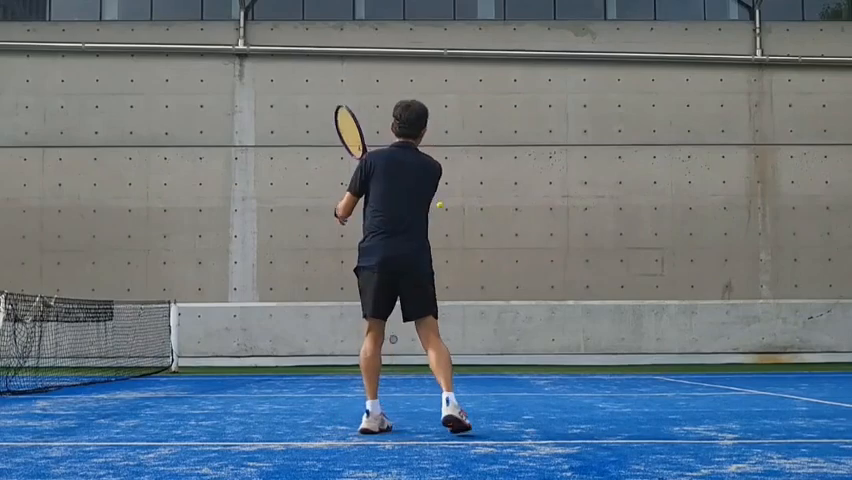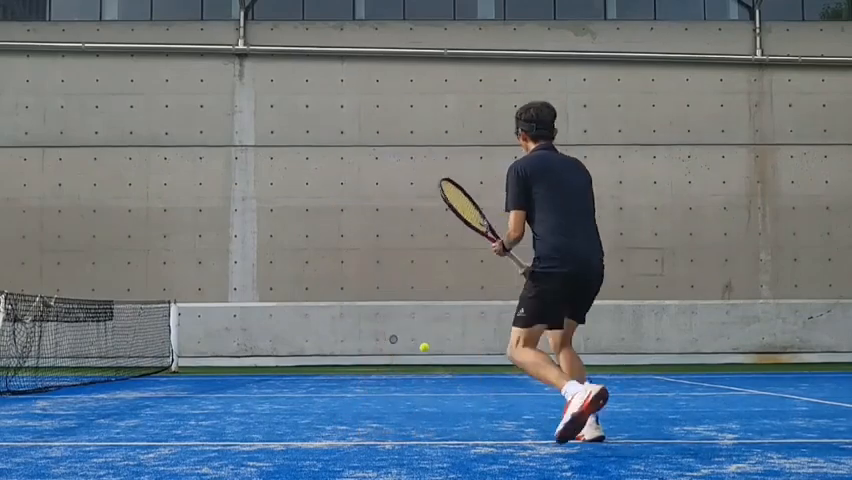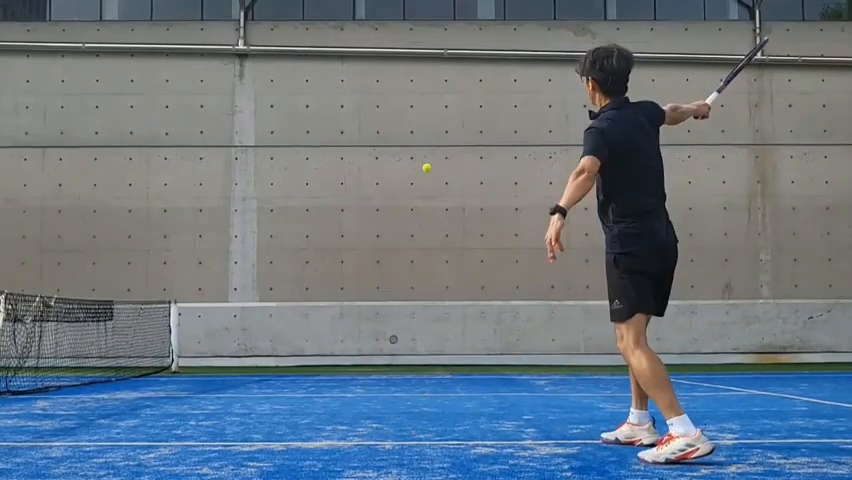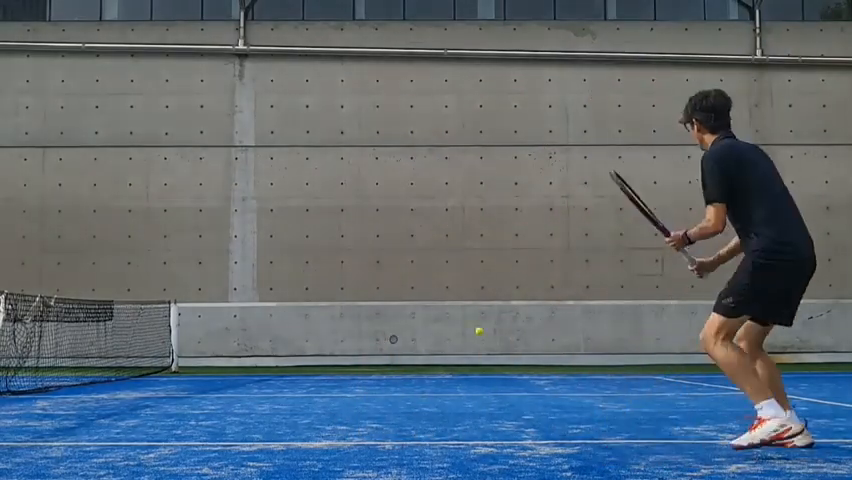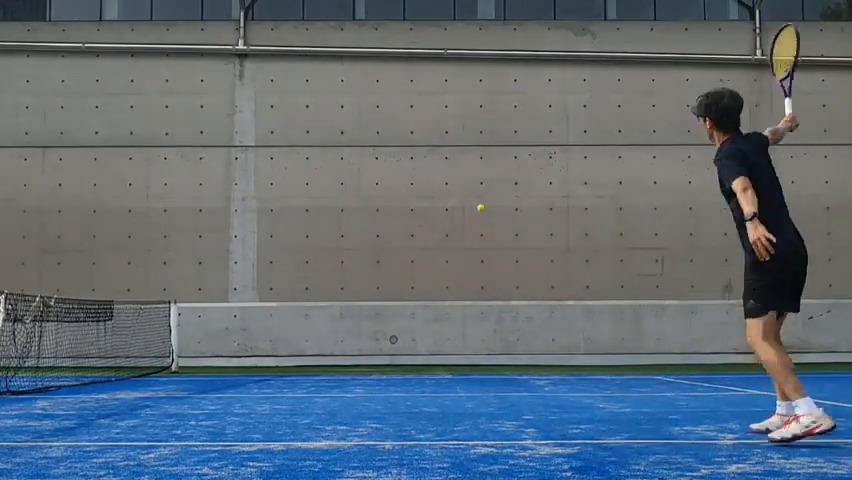
dt=1s
person 1, frame 1
left shoulder: (372, 159)
right shoulder: (432, 168)
left elbow: (345, 210)
left wrist: (338, 212)
left hip: (375, 258)
right hip: (415, 261)
left knee: (374, 334)
right knee: (430, 336)
left ankle: (373, 412)
right ankle: (450, 402)
person 1, frame 2
left shoulder: (521, 168)
right shoulder: (579, 168)
left elbow: (516, 230)
left wrist: (502, 246)
left hip: (554, 266)
right hip: (591, 266)
left knee: (521, 348)
right knee: (562, 343)
left ankle: (579, 393)
right ankle: (587, 420)
person 1, frame 3
left shoulder: (600, 132)
right shoulder: (646, 112)
left elbow: (585, 172)
right elbow: (672, 113)
left wrist: (558, 214)
right wrist: (694, 109)
left hip: (634, 249)
right hip: (660, 244)
left knee: (632, 344)
right knee: (634, 336)
left ankle: (685, 434)
right ankle: (639, 423)
person 1, frame 4
left shoulder: (715, 158)
right shoulder: (753, 153)
left elbow: (715, 223)
left wrist: (685, 237)
right wrist: (715, 260)
left hip: (772, 258)
right hip: (799, 258)
left knee: (715, 338)
right knee: (748, 344)
left ankle: (772, 416)
right ankle: (789, 425)
person 1, frame 5
left shoulder: (729, 156)
right shoulder: (752, 143)
left elbow: (745, 191)
right elbow: (773, 135)
left wrist: (751, 221)
right wrist: (785, 124)
left hip: (767, 256)
right hip: (791, 252)
left knee: (759, 337)
right knee: (767, 333)
left ankle: (808, 412)
right ankle: (786, 413)
